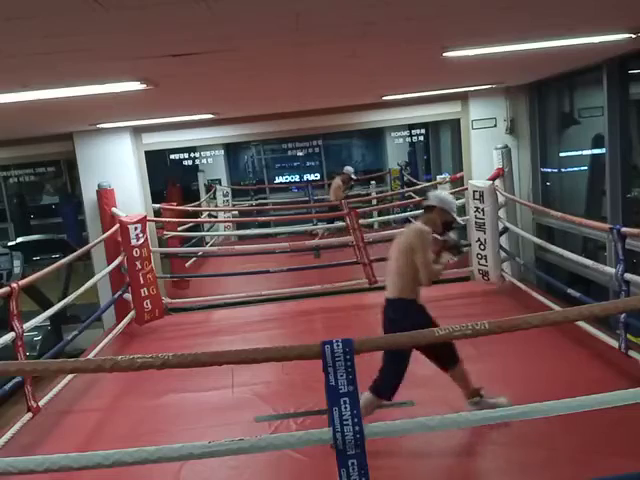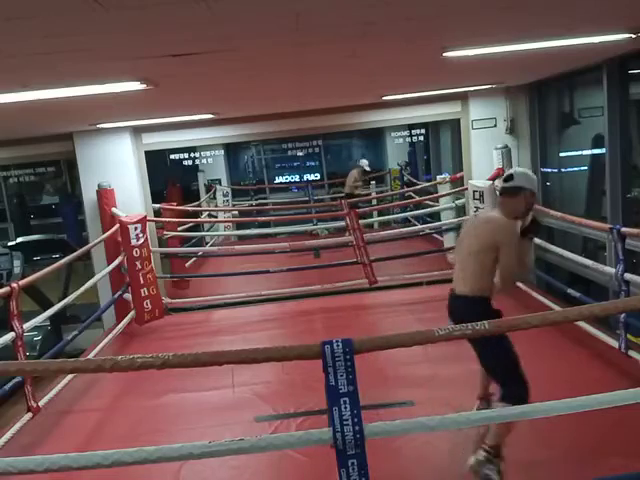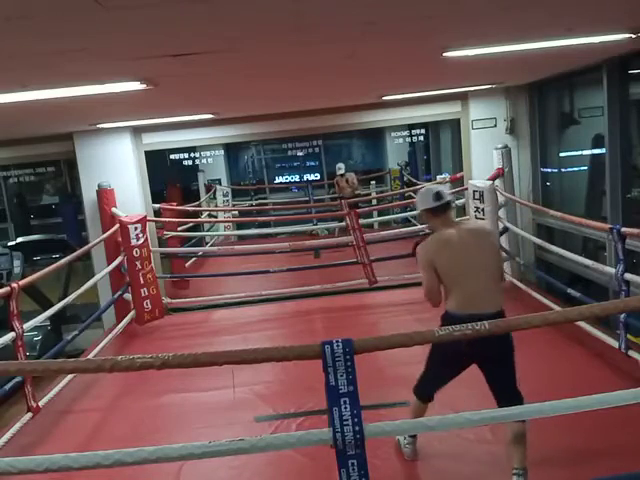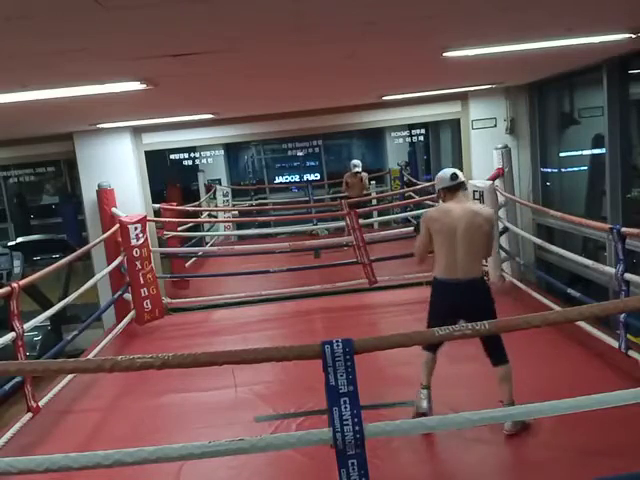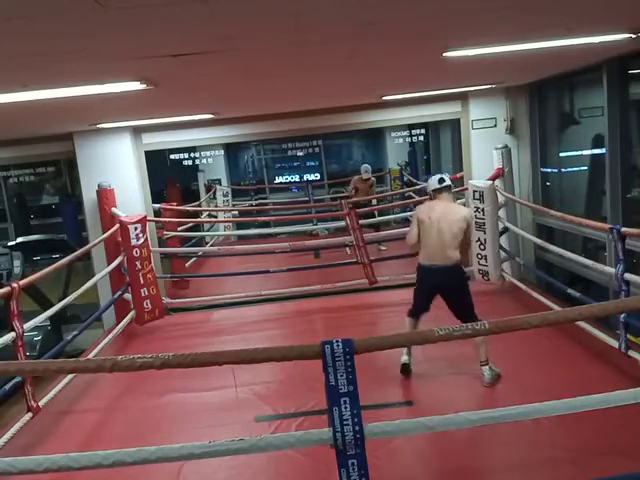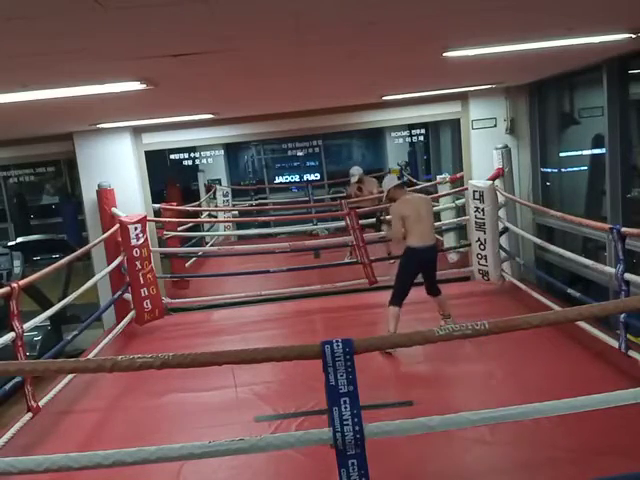
dt=0.7s
person 1, frame 1
left shoulder: (413, 233)
right shoulder: (422, 233)
right elbow: (427, 278)
left wrist: (437, 257)
right wrist: (445, 259)
left hip: (409, 308)
right hip: (401, 311)
left knee: (447, 352)
right knee: (387, 382)
left ankle: (476, 400)
person 1, frame 2
left shoulder: (476, 219)
right shoulder: (507, 227)
right elbow: (509, 280)
right wrist: (524, 244)
left hip: (459, 303)
right hip: (476, 308)
left knee: (493, 356)
right knee: (516, 388)
left ankle: (483, 402)
person 1, frame 3
left shoulder: (428, 248)
right shoulder: (487, 232)
left elbow: (433, 299)
right elbow: (499, 277)
left hip: (456, 325)
right hip: (494, 325)
left knee: (427, 385)
right knee: (510, 400)
left ankle: (409, 441)
person 1, frame 4
left shoulder: (431, 216)
right shoulder: (486, 214)
left elbow: (420, 257)
right elbow: (488, 252)
left wrist: (422, 239)
left hip: (444, 289)
right hip: (476, 288)
left knee: (431, 343)
right knee: (496, 351)
left ankle: (424, 398)
person 1, frame 5
left shoulder: (420, 211)
right shoulder: (464, 213)
left elbow: (411, 242)
right elbow: (465, 246)
left hip: (426, 272)
right hip: (452, 272)
left knee: (415, 311)
right knee: (471, 321)
left ankle: (406, 354)
right ankle: (486, 370)
person 1, frame 6
left shoulder: (397, 207)
right shoulder: (426, 199)
left elbow: (399, 238)
left wrist: (389, 230)
left hip: (413, 254)
right hip: (431, 251)
left knee: (397, 298)
right knee: (432, 287)
right ankle: (448, 321)
